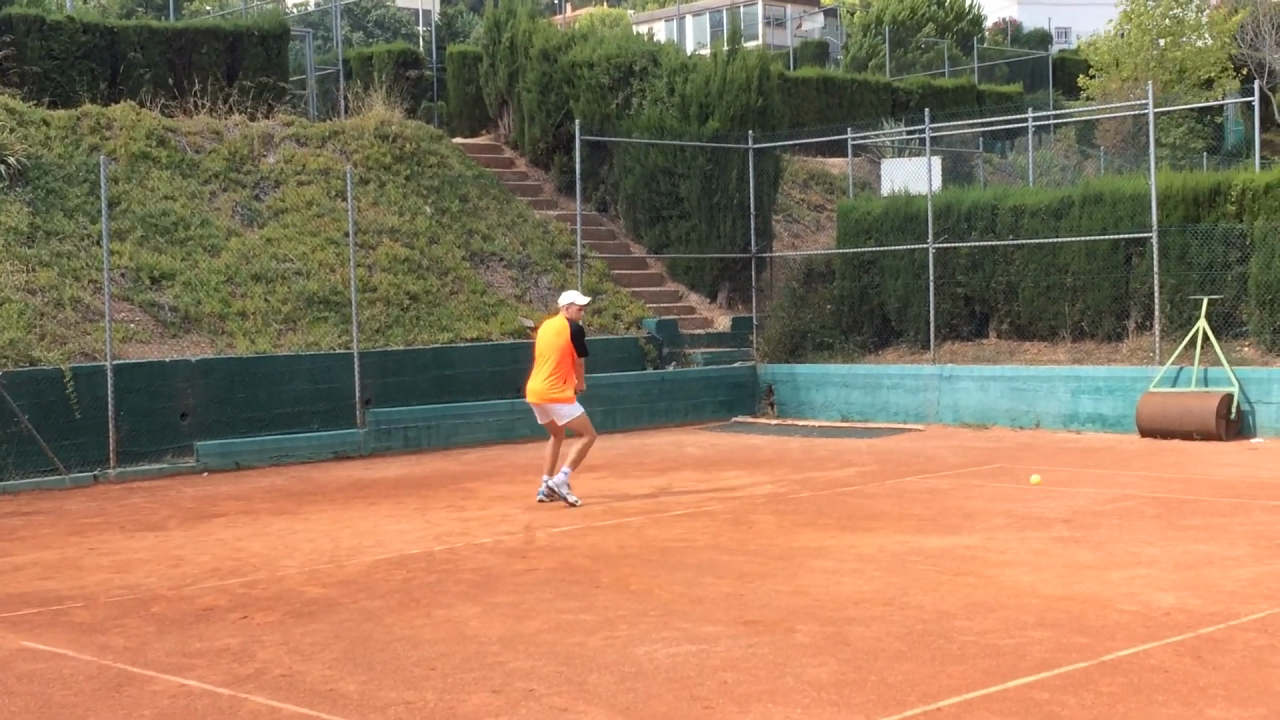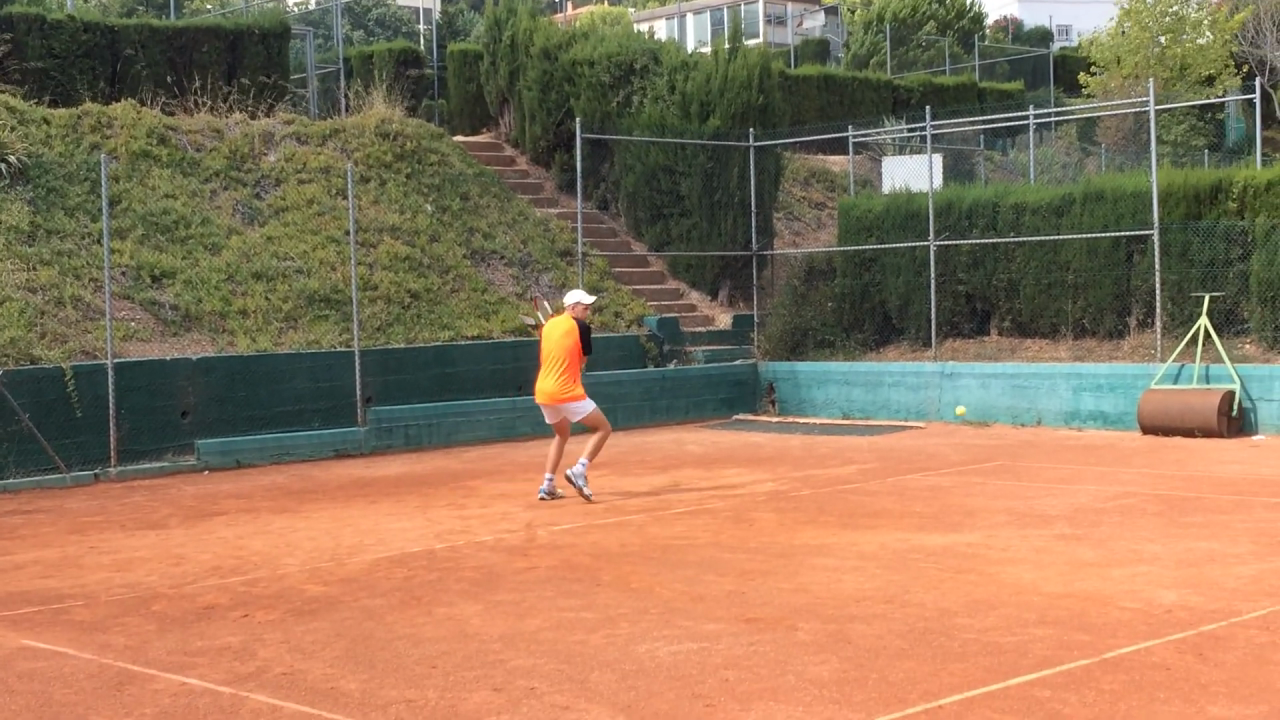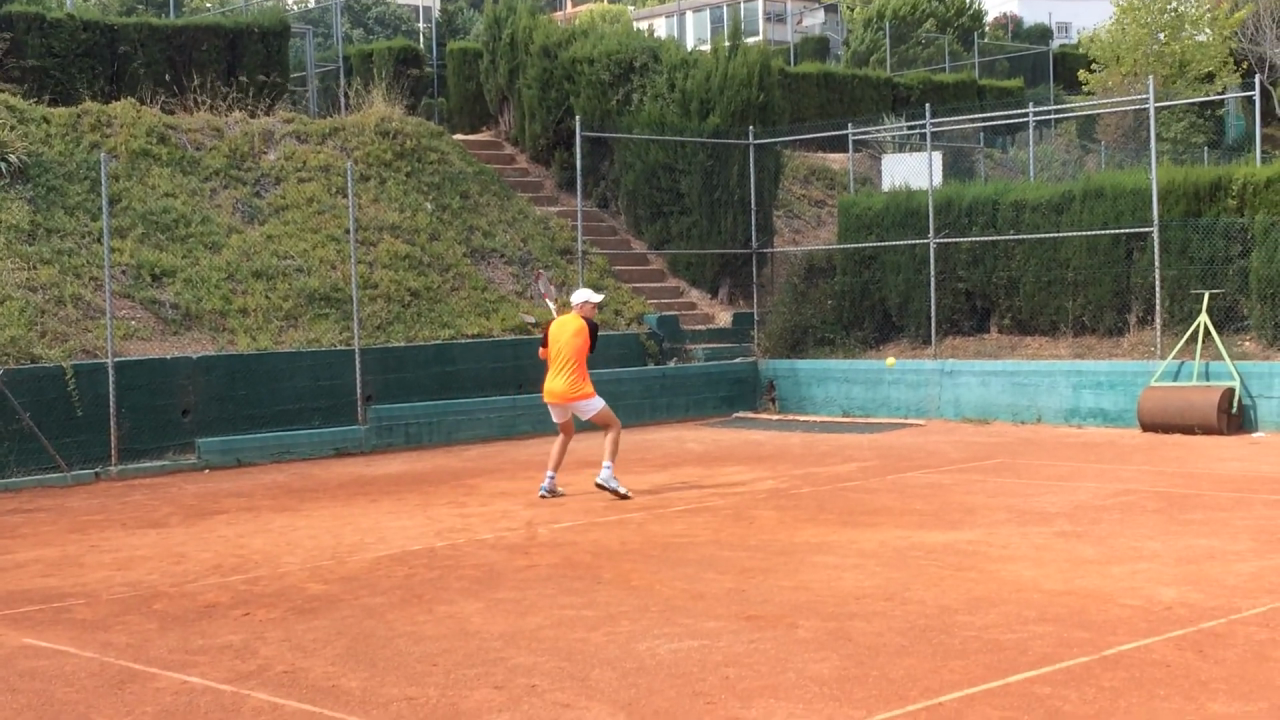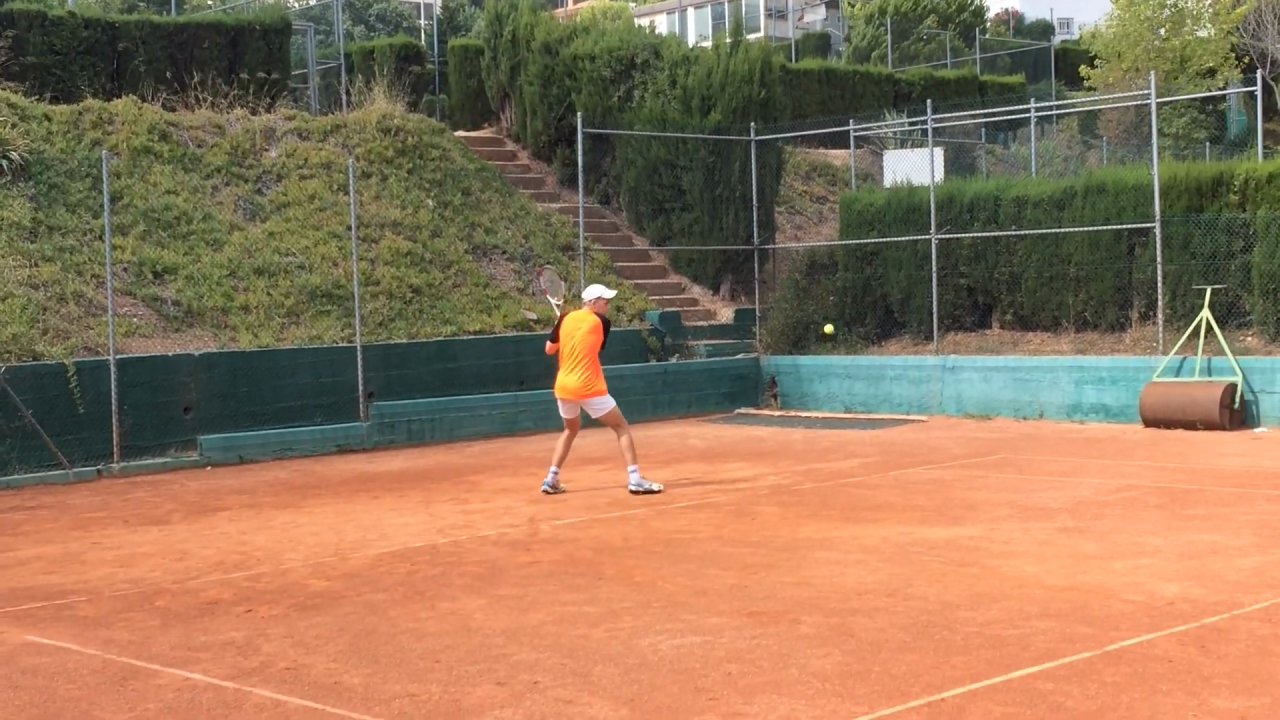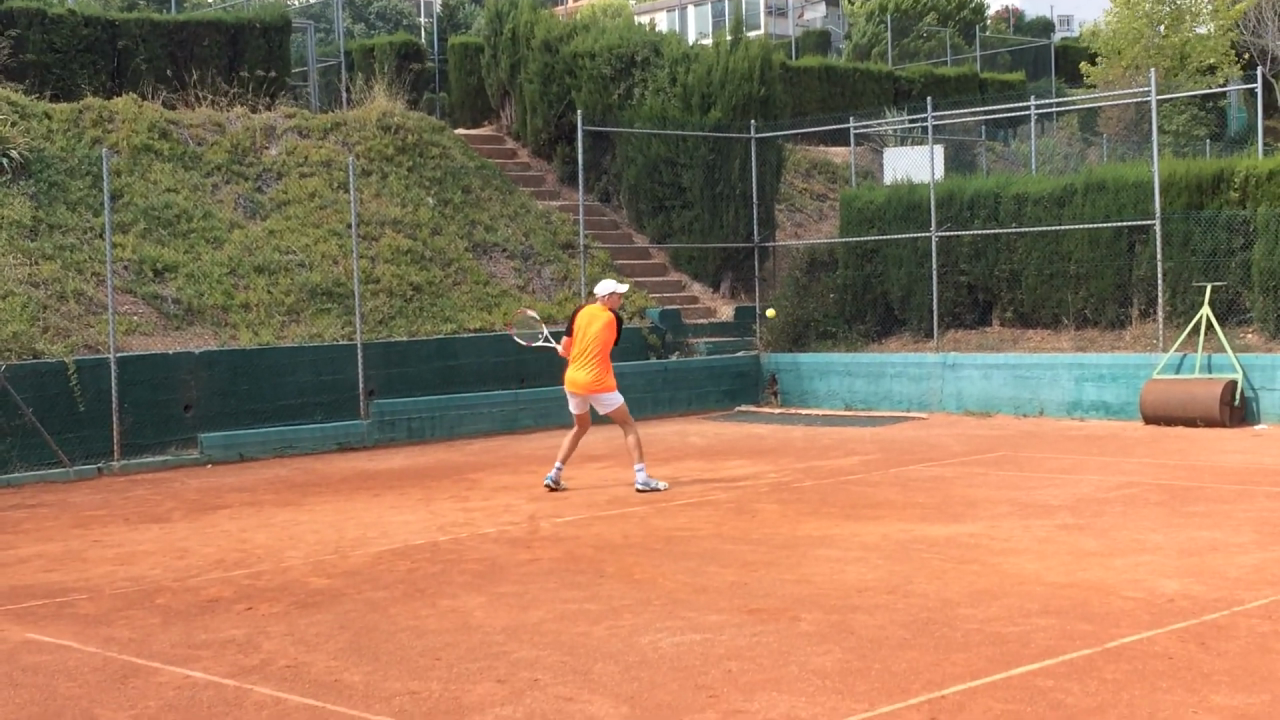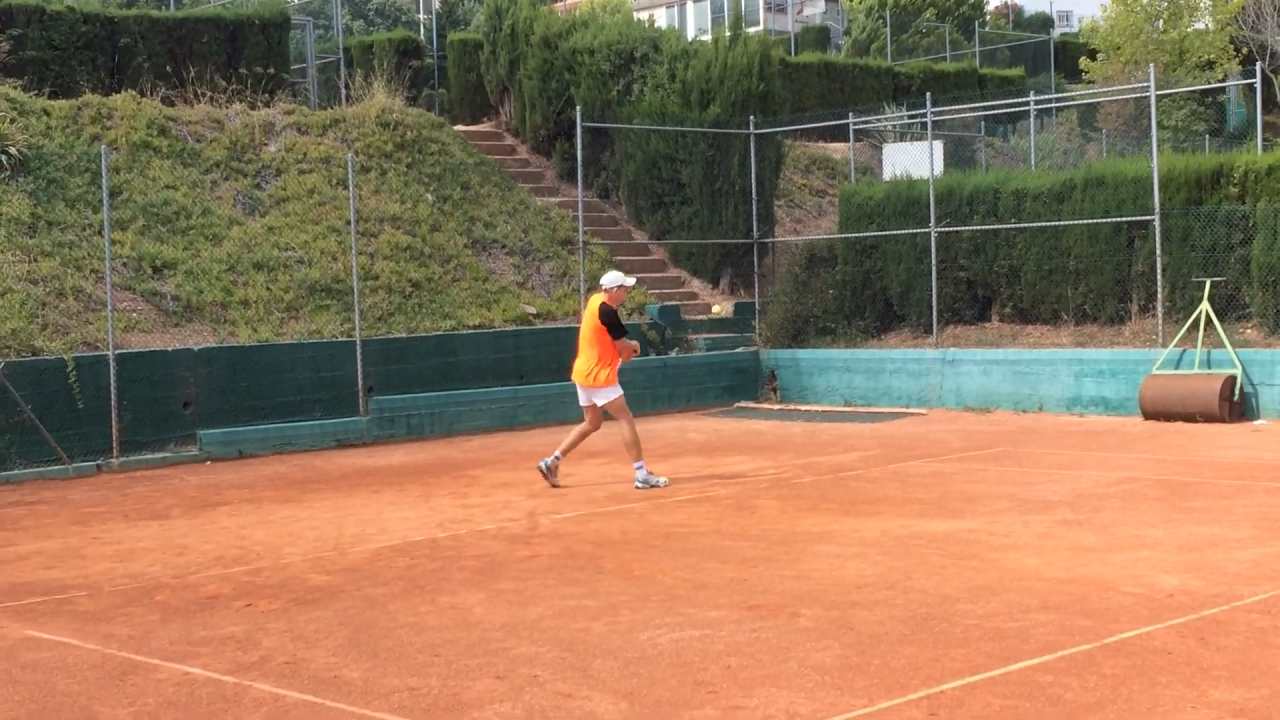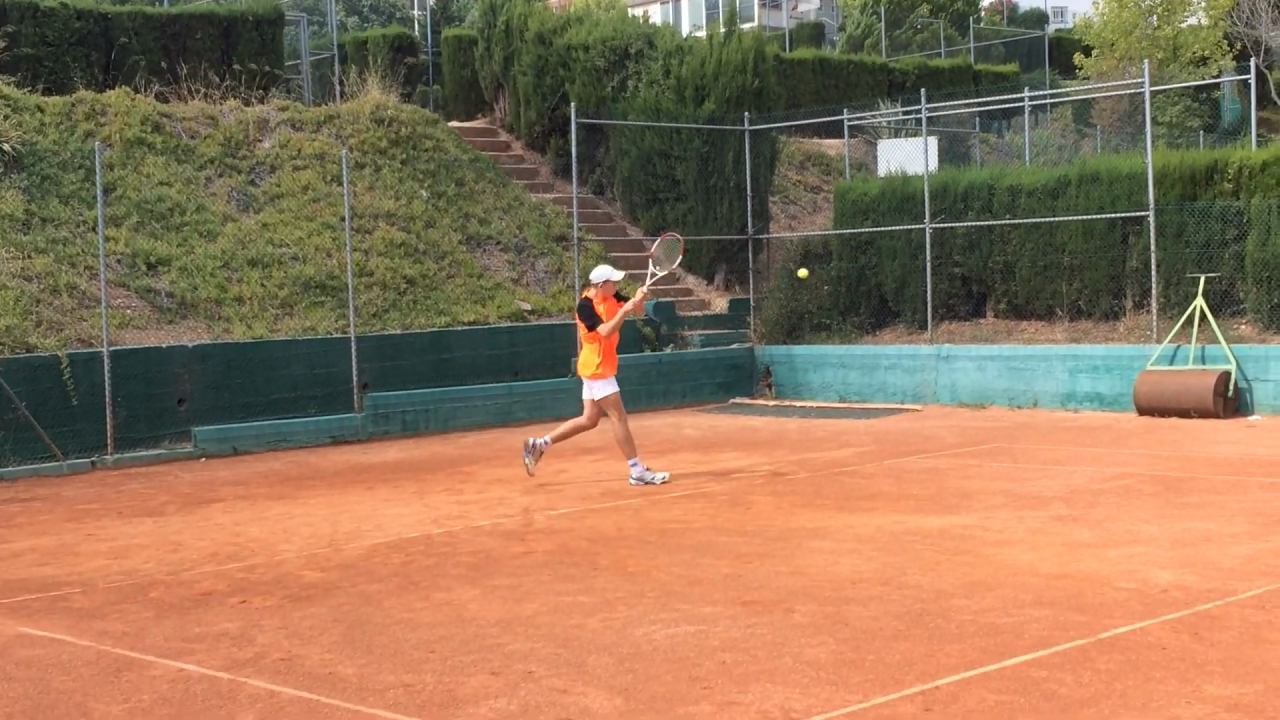
dt=0.1s
person 1, frame 1
left shoulder: (544, 326)
right shoulder: (575, 328)
right elbow: (579, 364)
right wrist: (580, 383)
left hip: (533, 391)
right hip: (556, 394)
left knee: (557, 436)
right knee: (588, 435)
left ankle: (546, 487)
right ankle: (561, 479)
person 1, frame 2
left shoulder: (547, 325)
right shoulder: (582, 327)
right elbow: (582, 361)
left hip: (543, 392)
right hip: (567, 393)
left knee: (562, 435)
right knee: (603, 429)
left ankle: (547, 486)
right ankle: (579, 470)
person 1, frame 3
left shoulder: (554, 324)
right shoulder: (590, 327)
left elbow: (544, 354)
left hip: (551, 391)
right hip: (576, 391)
left knee: (566, 433)
right knee: (613, 426)
left ankle: (548, 484)
right ankle: (607, 474)
person 1, frame 4
left shoulder: (565, 318)
right shoulder: (603, 323)
left elbow: (549, 349)
left hip: (563, 387)
right hip: (589, 388)
left knee: (571, 430)
right knee: (622, 428)
left ankle: (551, 479)
right ankle: (635, 479)
person 1, frame 5
left shoulder: (579, 313)
right shoulder: (614, 320)
left elbow: (565, 347)
left hip: (573, 382)
right hip: (599, 383)
left knee: (579, 428)
right knee: (629, 426)
left ankle: (554, 475)
right ankle: (642, 477)
person 1, frame 6
left shoulder: (597, 301)
right shoulder: (607, 312)
right elbow: (623, 344)
left wrist: (627, 347)
right wrist: (633, 346)
left hip: (584, 373)
right hip: (599, 375)
left knee: (591, 424)
right knee: (626, 421)
left ankle: (552, 463)
right ankle: (642, 474)
person 1, frame 7
left shoulder: (612, 296)
right shoulder: (584, 305)
left elbow: (635, 307)
right elbow: (606, 332)
left wrist: (638, 299)
right wrist: (626, 309)
left hip: (603, 367)
right hip: (595, 368)
left knee: (588, 420)
right knee: (619, 416)
left ankle: (539, 444)
right ankle: (638, 470)
